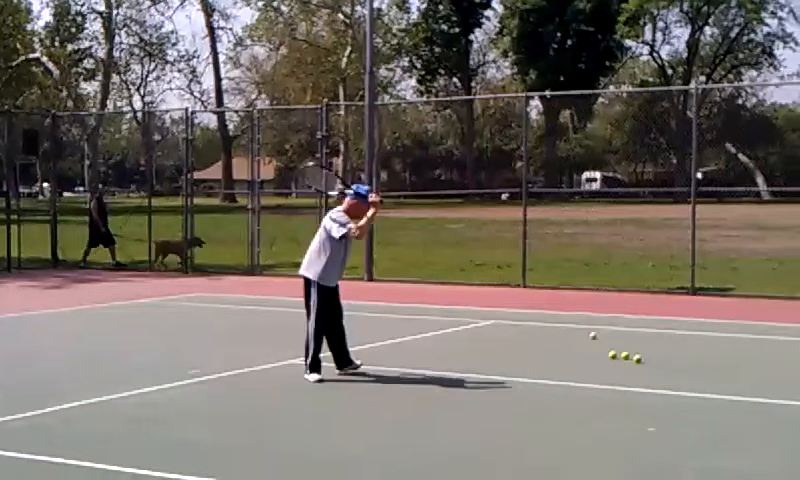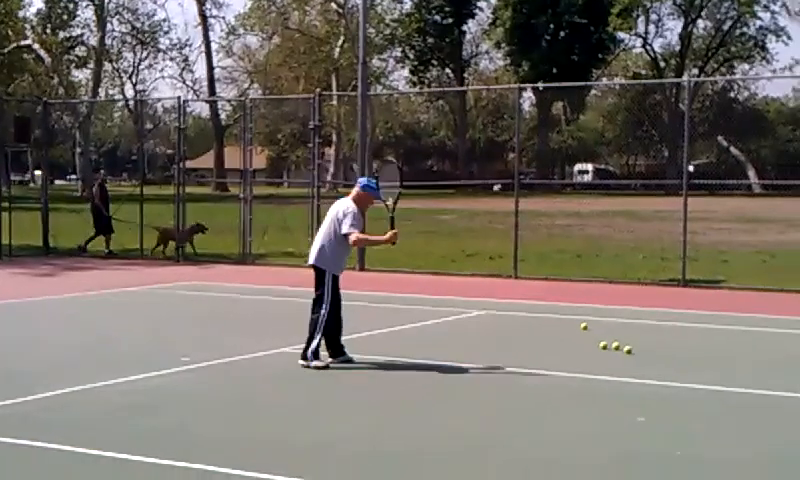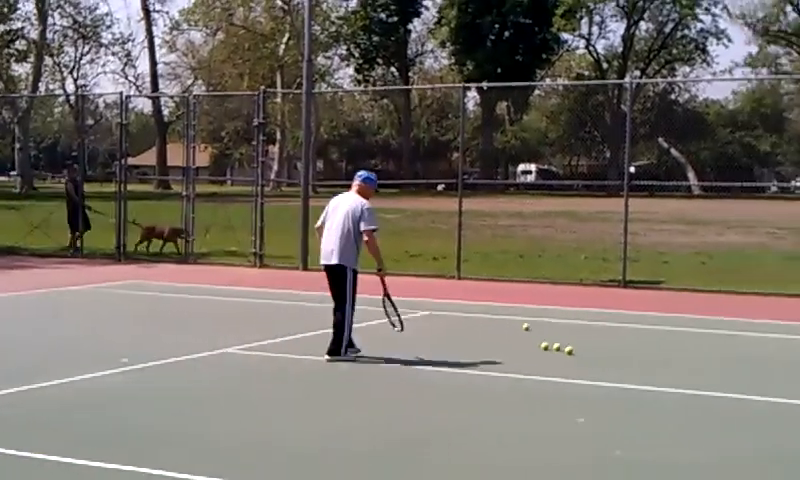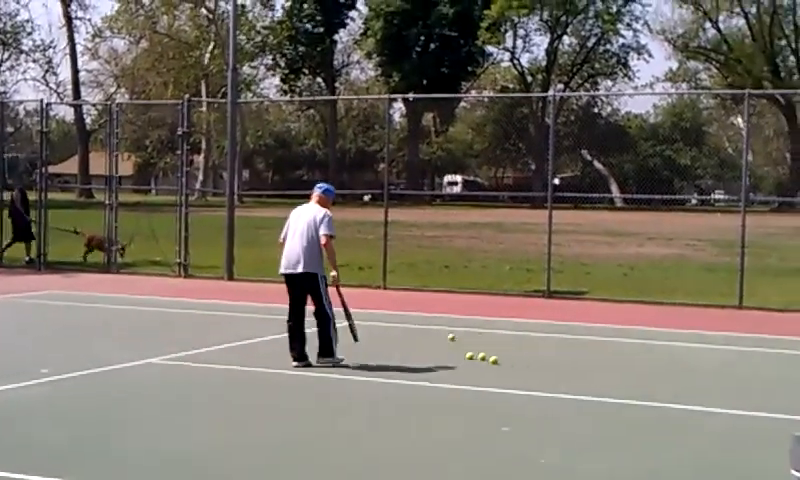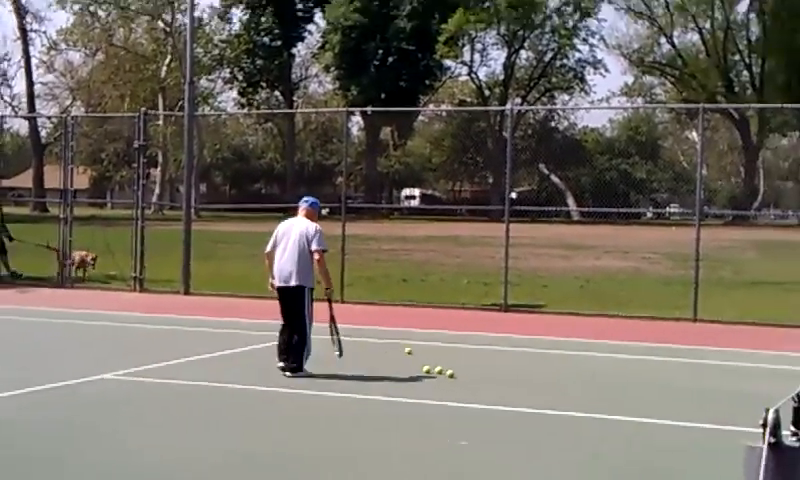
dt=0.5s
person 1, frame 1
left shoulder: (343, 217)
right shoulder: (337, 216)
right elbow: (357, 232)
right wrist: (373, 209)
left hip: (329, 279)
right hip: (317, 277)
left knee: (334, 321)
right knee: (316, 323)
left ankle: (344, 362)
right ankle: (311, 368)
person 1, frame 2
left shoulder: (343, 204)
right shoulder: (351, 210)
right elbow: (355, 239)
right wrist: (384, 239)
left hip: (325, 262)
right hip: (327, 263)
left knee: (332, 309)
right knee: (324, 309)
left ankle: (336, 351)
right ankle: (309, 355)
person 1, frame 3
left shoulder: (335, 200)
right shoulder: (363, 205)
left elbow: (319, 228)
right elbow: (368, 238)
right wrist: (380, 263)
left hip: (328, 259)
right hip: (345, 261)
left knee: (343, 304)
right knee: (344, 306)
left ankle: (345, 345)
right ankle: (337, 351)
person 1, frame 4
left shoulder: (296, 211)
right shoulder: (324, 214)
left elbow: (283, 240)
right elbow: (325, 242)
right wrist: (334, 269)
left hip: (289, 268)
right hip: (311, 269)
left knee: (295, 313)
right knee: (324, 311)
left ankle: (298, 356)
right ankle: (327, 353)
person 1, frame 5
left shoulder: (283, 225)
right shoulder: (314, 228)
left elbow: (268, 253)
right elbow: (318, 257)
left wrist: (272, 277)
right wrist: (327, 283)
left hip: (281, 282)
right hip: (301, 283)
left knee: (287, 323)
right knee: (301, 325)
left ankle: (284, 359)
right ankle: (295, 367)
